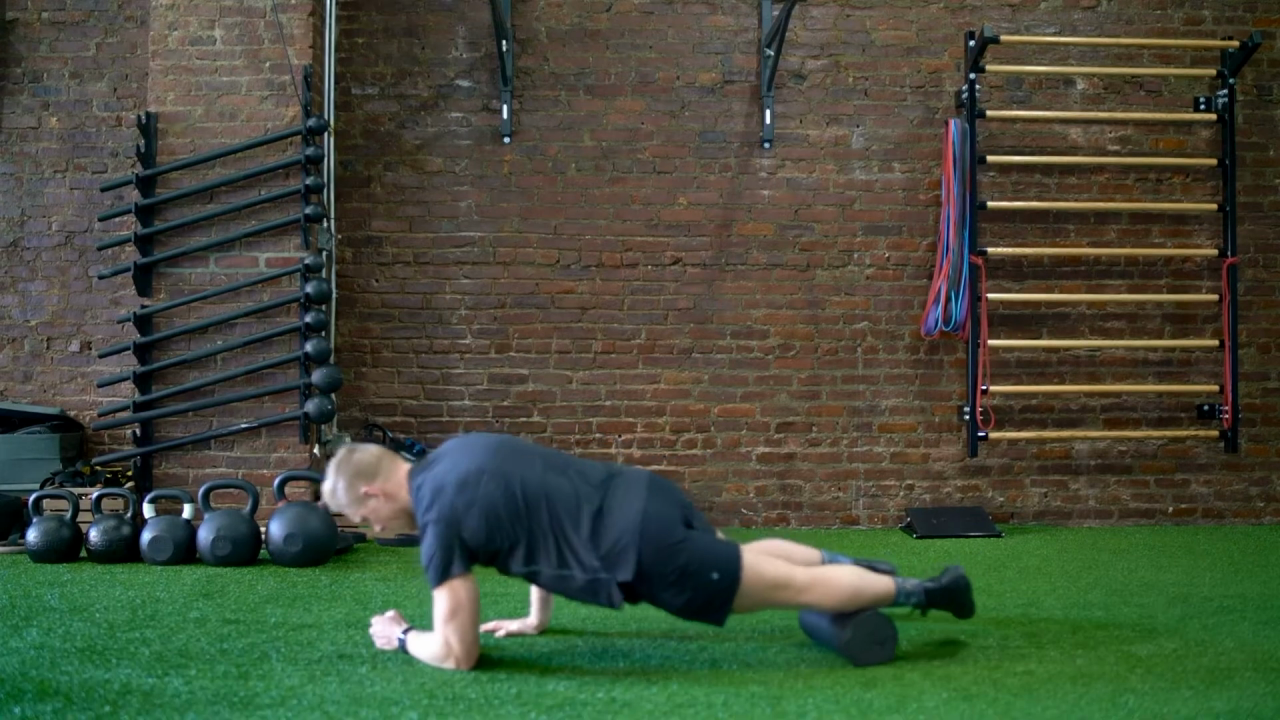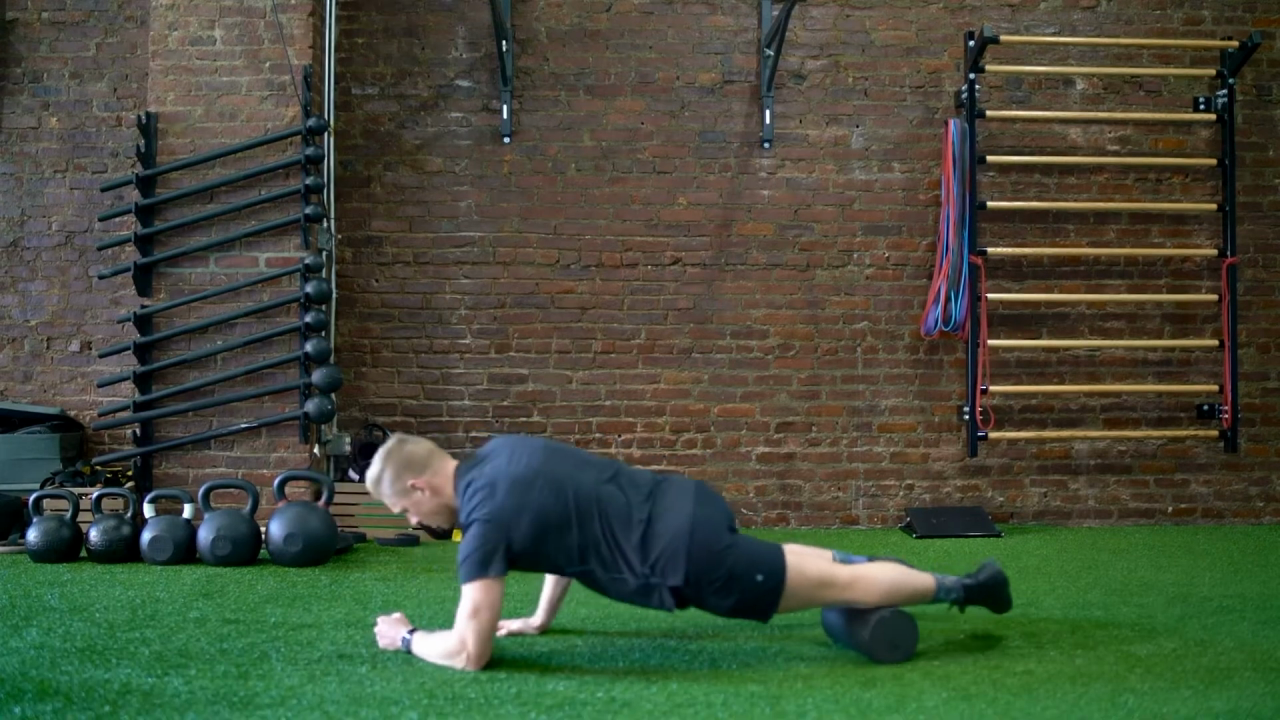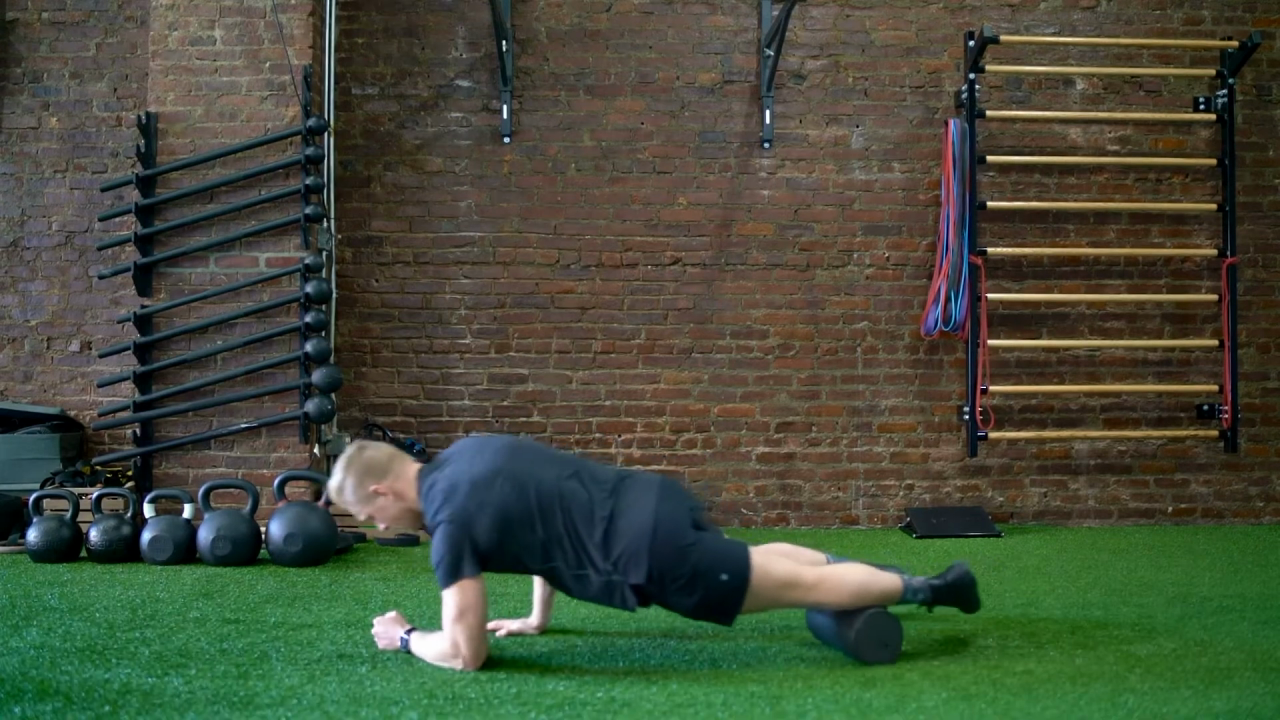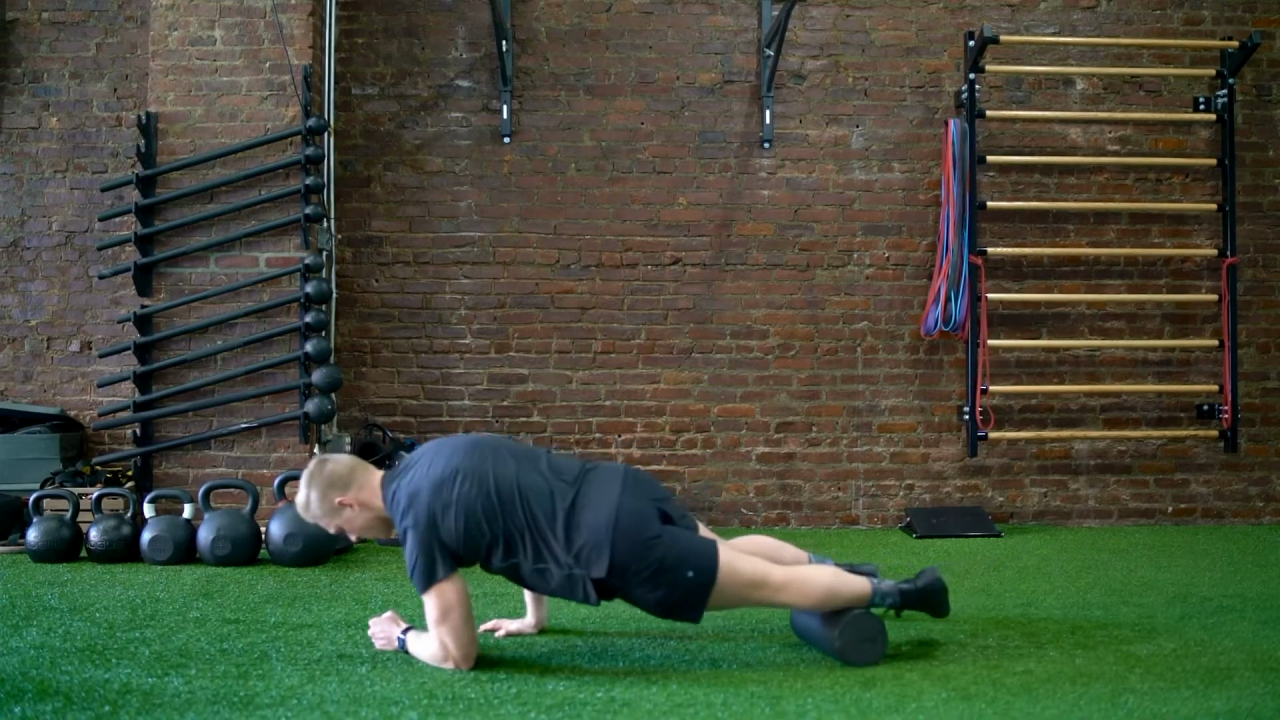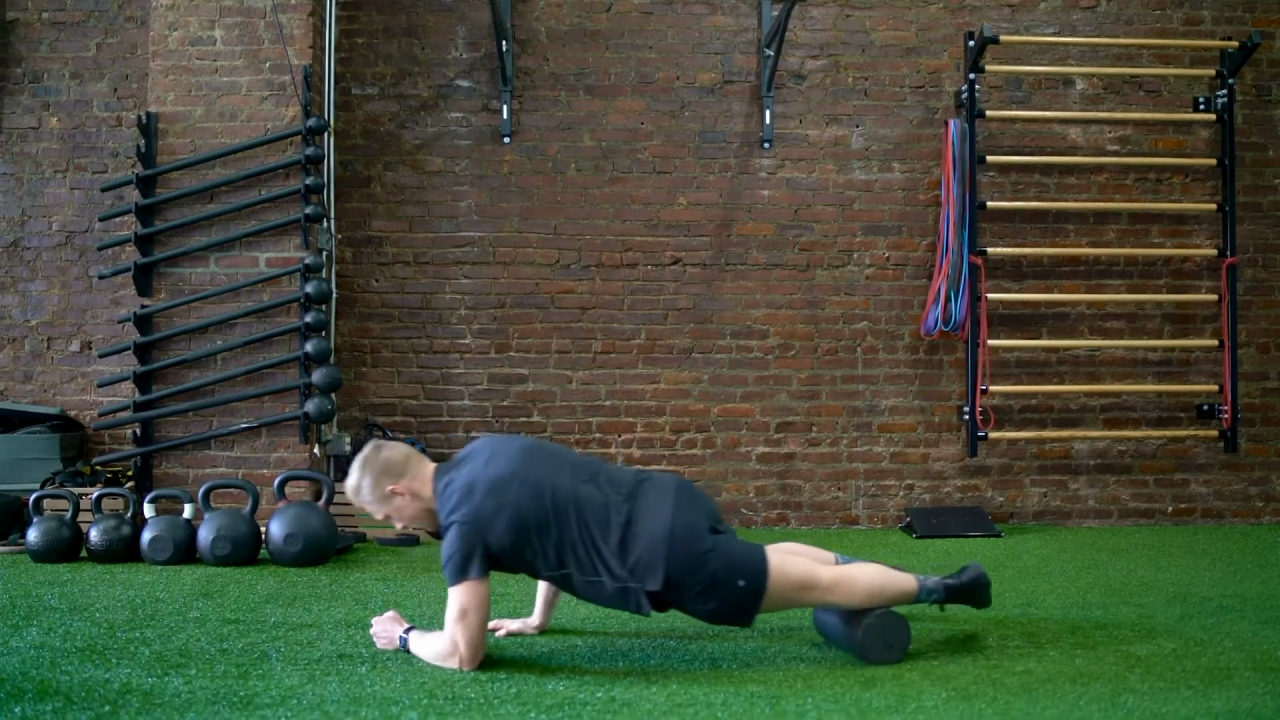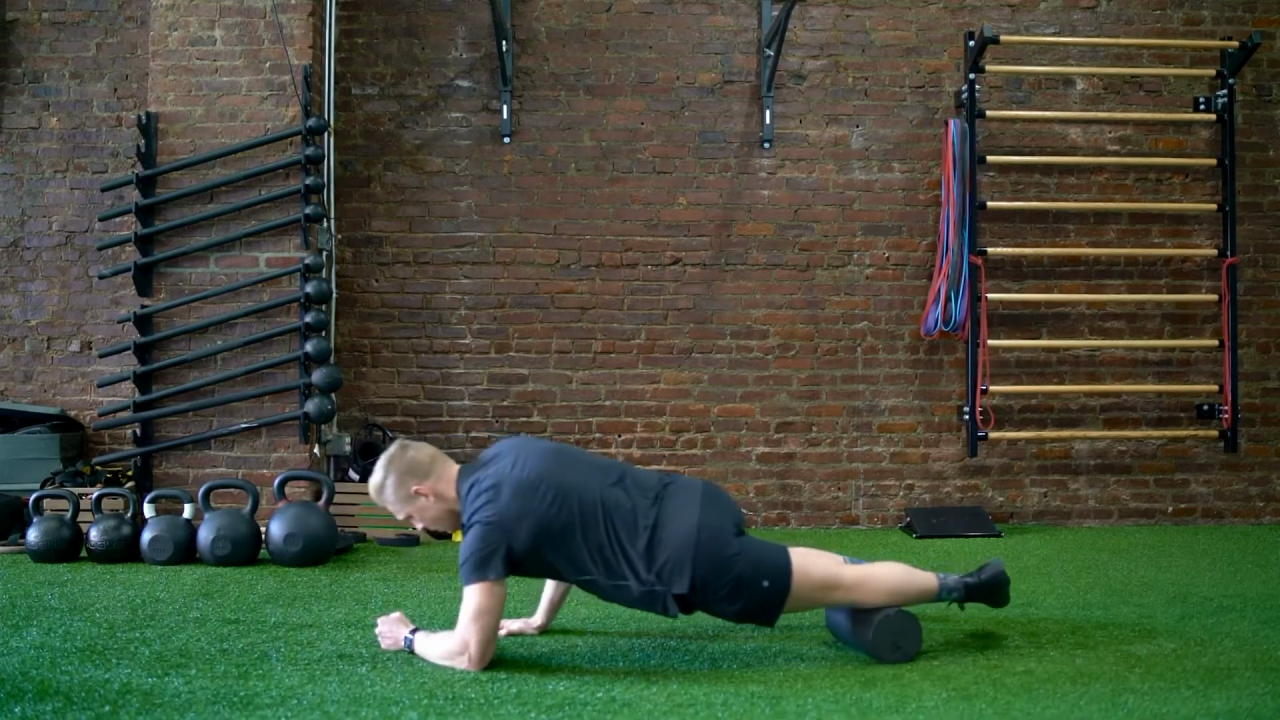
dt=0.4s
person 1, frame 1
left shoulder: (440, 517)
right shoulder: (458, 453)
left elbow: (458, 654)
left wrist: (401, 637)
right wrist: (536, 618)
left hip: (639, 549)
right hip: (643, 497)
left knee: (792, 590)
right knee: (740, 551)
left ankle: (926, 591)
right ankle: (847, 565)
person 1, frame 2
left shoulder: (485, 517)
right shoulder: (500, 454)
left elbow: (468, 652)
left wrist: (406, 638)
right wrist: (539, 619)
left hip: (683, 554)
right hip: (681, 505)
left knee: (834, 591)
right knee: (769, 556)
left ankle: (966, 586)
right ankle: (856, 561)
person 1, frame 3
left shoulder: (452, 519)
right shoulder: (466, 454)
left elbow: (465, 653)
left wrist: (405, 637)
right wrist: (538, 618)
left hip: (649, 551)
right hip: (653, 500)
left knee: (801, 589)
right knee: (748, 554)
left ankle: (930, 587)
right ankle: (853, 568)
person 1, frame 4
left shoulder: (418, 522)
right shoulder: (432, 459)
left elbow: (456, 654)
left wrist: (401, 637)
right wrist: (533, 617)
left hip: (617, 541)
right hip: (621, 489)
left knee: (767, 585)
right knee: (724, 546)
left ankle: (898, 592)
right ankle: (840, 569)
person 1, frame 5
left shoulder: (464, 520)
right shoulder: (483, 453)
left elbow: (462, 654)
left wrist: (403, 636)
right wrist: (537, 619)
left hip: (666, 555)
right hip: (666, 502)
left knee: (811, 590)
right knee: (755, 555)
left ankle: (944, 587)
right ankle: (849, 563)
person 1, frame 6
left shoulder: (487, 523)
right shoulder: (505, 456)
left elbow: (472, 652)
left wrist: (410, 638)
right wrist: (540, 618)
left hip: (692, 556)
right hip: (690, 504)
left knee: (835, 588)
right knee: (777, 556)
left ankle: (963, 585)
right ankle: (863, 565)
